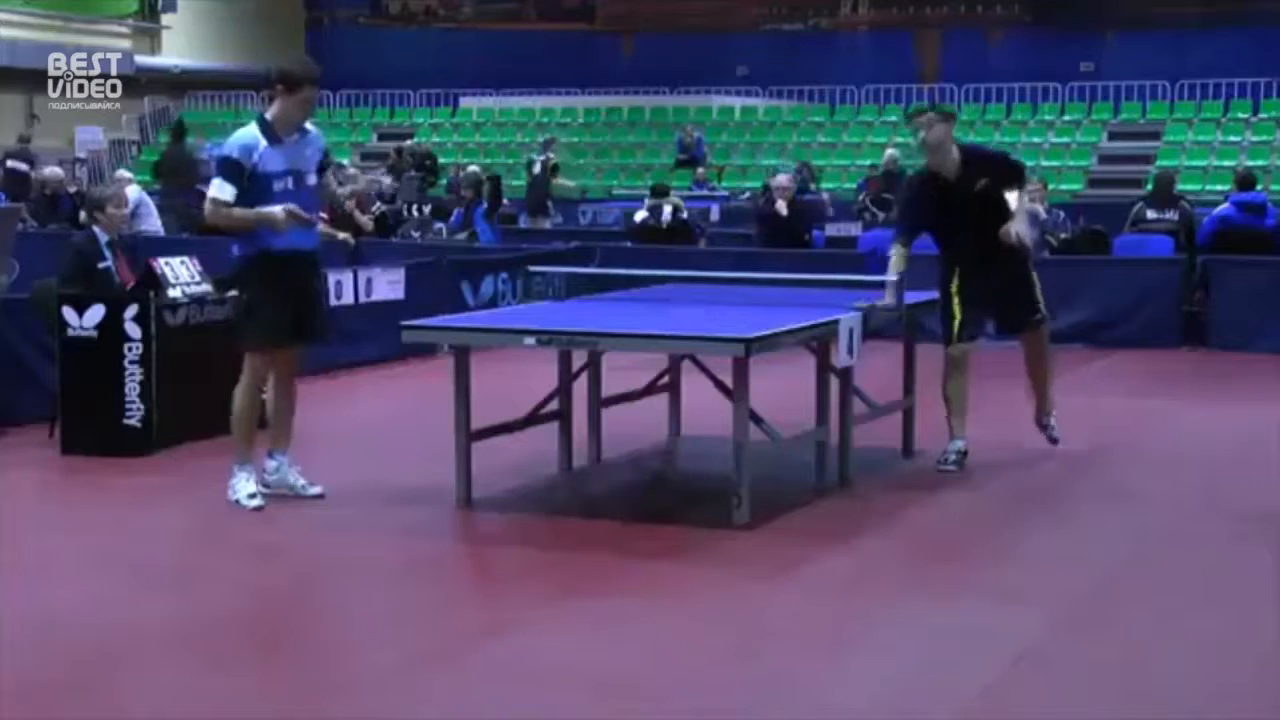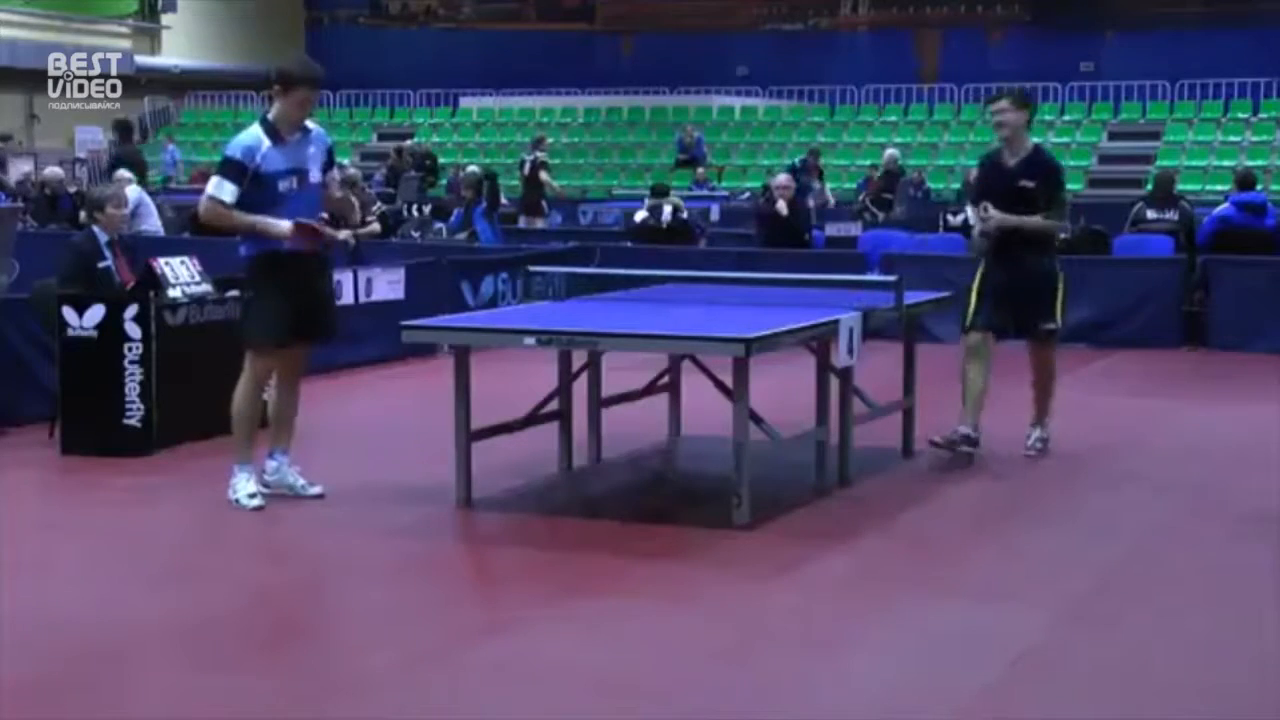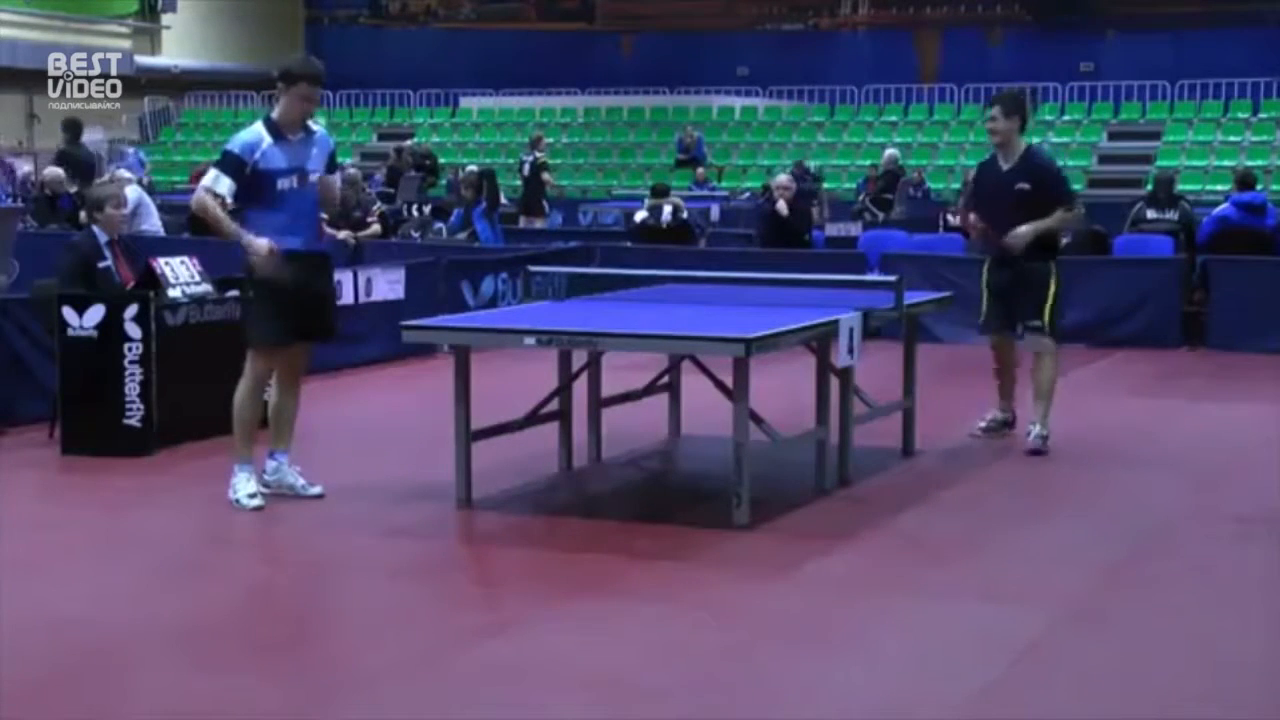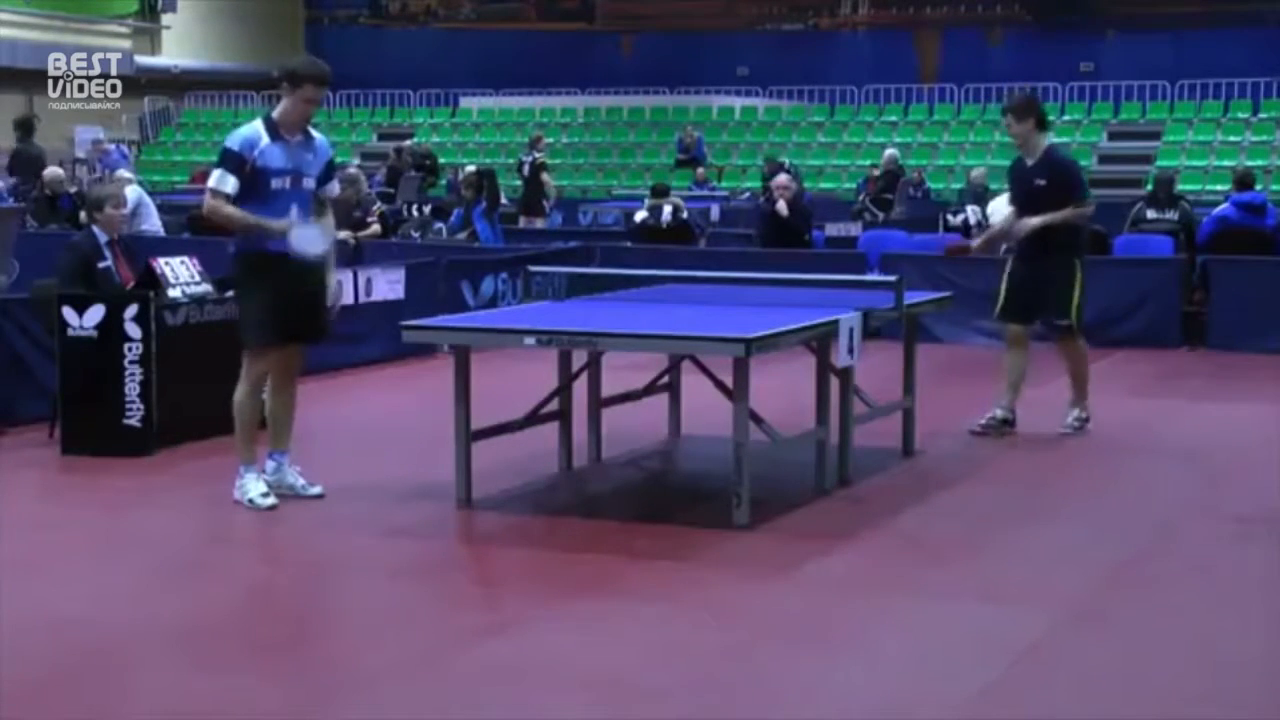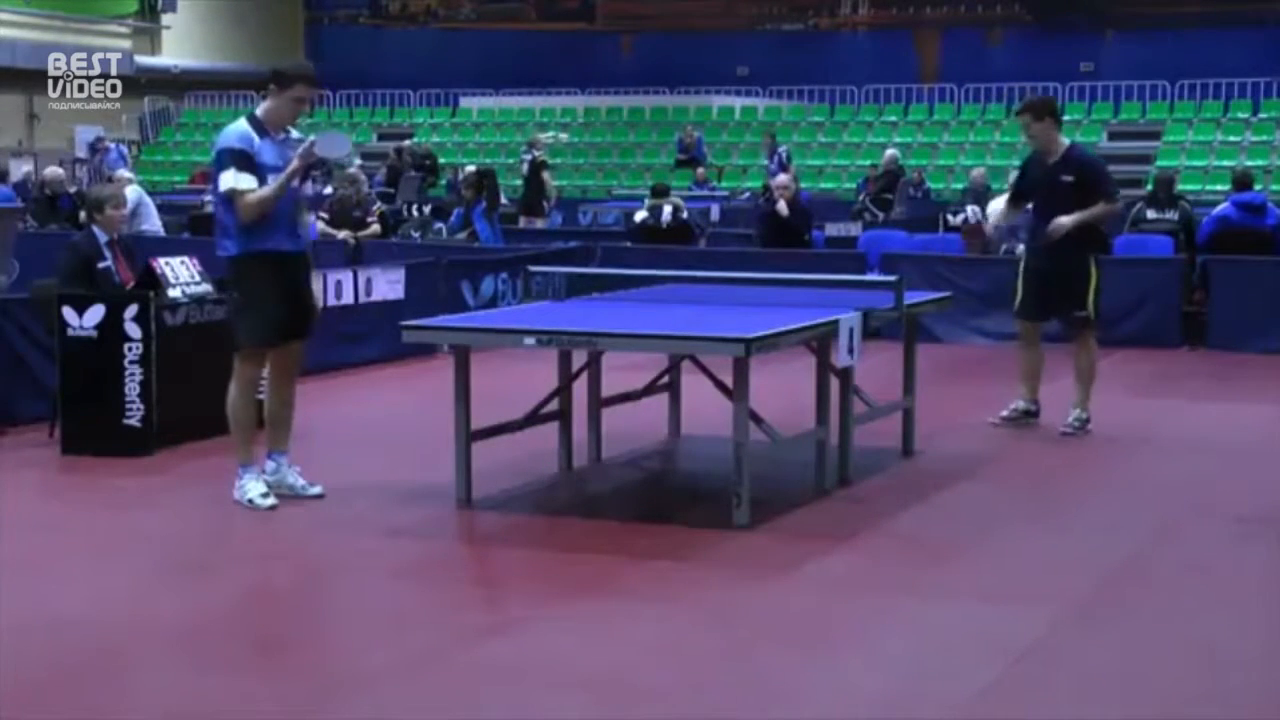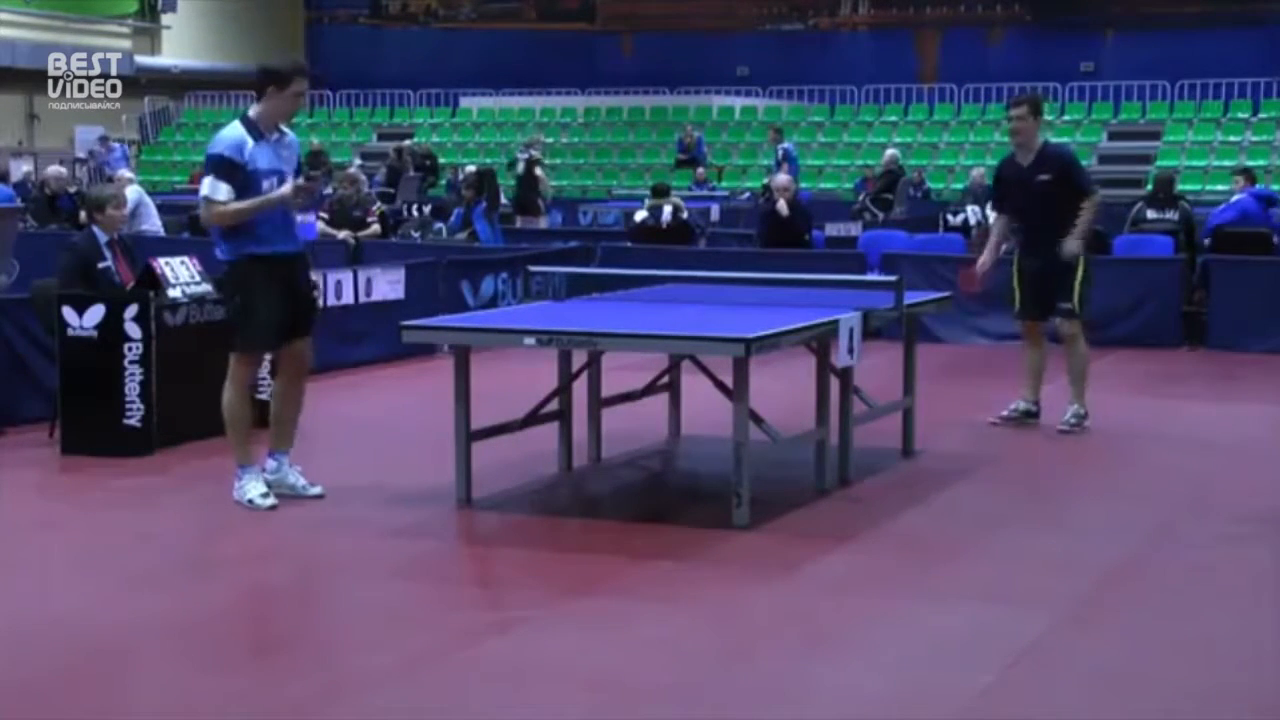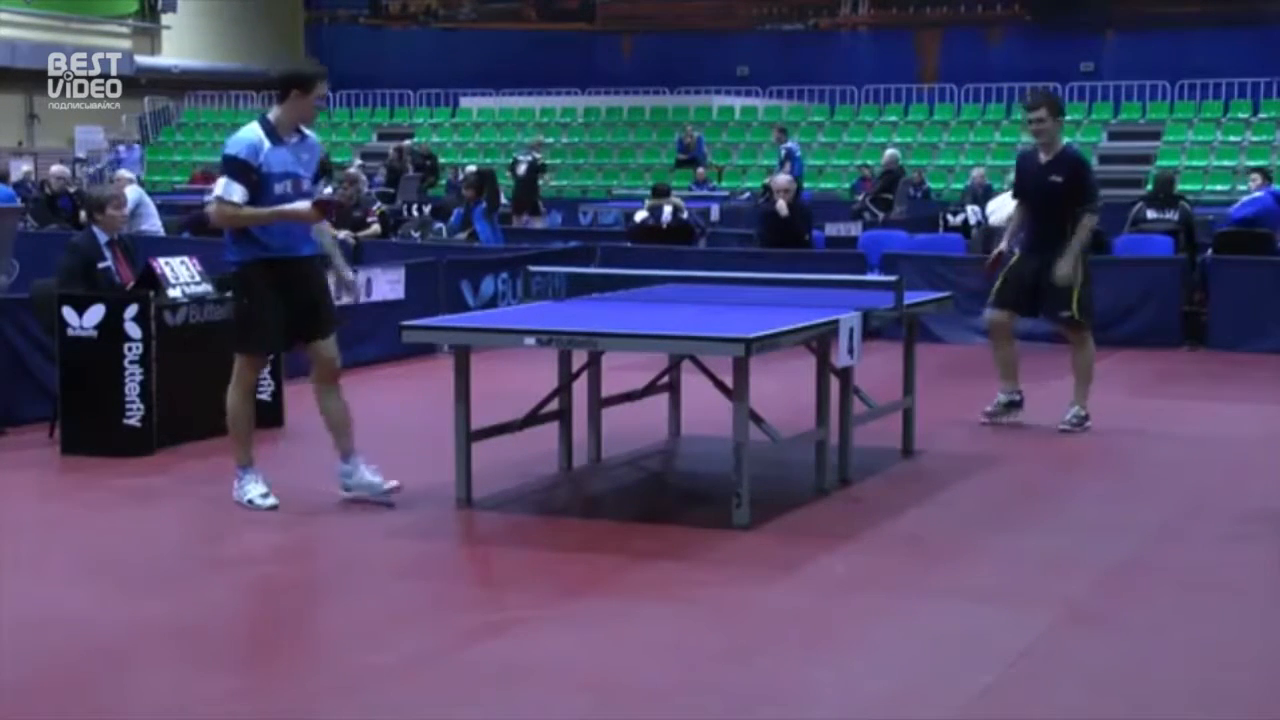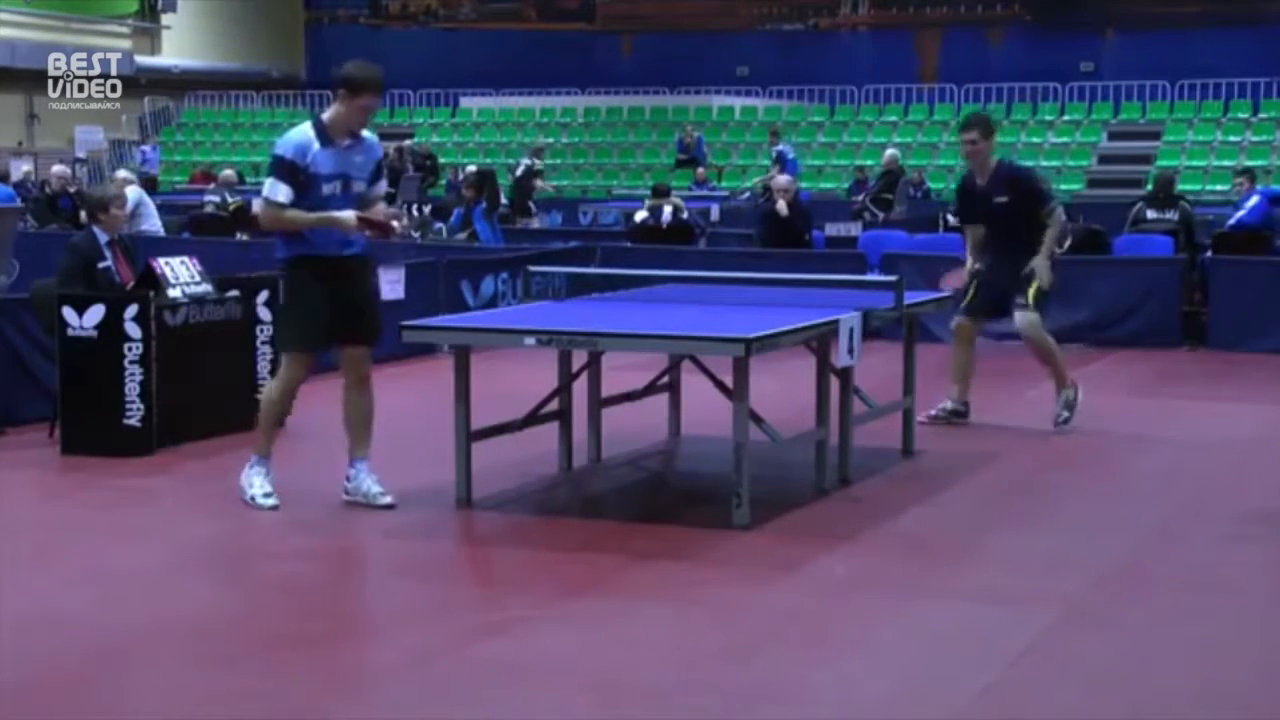
dt=0.5s
person 1, frame 1
left shoulder: (314, 139)
right shoulder: (243, 145)
right elbow: (214, 211)
right wrist: (266, 214)
left hip: (305, 263)
right hip: (264, 266)
left knee: (288, 368)
right knee: (257, 369)
left ankle: (278, 465)
right ankle: (242, 473)
person 1, frame 2
left shoulder: (319, 138)
right shoulder: (247, 146)
right elbow: (209, 209)
right wrist: (269, 226)
left hip: (311, 264)
right hip: (269, 267)
left knee: (293, 369)
right knee: (259, 368)
left ankle: (278, 465)
right ankle: (242, 472)
person 1, frame 3
left shoulder: (321, 141)
right shoulder: (249, 143)
right elbow: (202, 200)
left wrist: (328, 191)
right wrist: (247, 239)
left hip: (312, 264)
right hip: (271, 268)
left knee: (293, 369)
right knee: (260, 368)
left ankle: (278, 465)
right ankle: (242, 471)
person 1, frame 4
left shoulder: (320, 147)
right shoulder: (246, 141)
right elbow: (213, 205)
left wrist: (328, 270)
right wrist: (272, 228)
left hip: (302, 269)
right hip: (261, 267)
left knee: (289, 370)
right knee: (257, 369)
left ankle: (279, 466)
right ankle: (248, 473)
person 1, frame 5
left shoulder: (294, 141)
right shoulder: (237, 139)
right elbow: (248, 209)
left wrist: (308, 270)
right wrist: (291, 172)
left hip: (291, 263)
right hip: (252, 265)
left knee: (287, 367)
right knee: (250, 368)
left ankle: (278, 465)
right ankle: (246, 473)
person 1, frame 6
left shoulder: (290, 141)
right shoulder: (230, 144)
right elbow: (212, 216)
right wrist: (274, 198)
left hip: (290, 263)
right hip: (250, 268)
left knee: (297, 366)
right knee: (244, 371)
left ankle: (279, 464)
right ankle: (245, 474)
person 1, frame 7
left shoulder: (311, 145)
right shoulder: (246, 145)
right elbow: (220, 213)
left wrist: (337, 260)
right wrist: (285, 212)
left hip: (304, 266)
right hip: (259, 271)
left knee: (328, 368)
right knee: (248, 375)
left ankle: (352, 469)
right ankle: (245, 475)
person 1, frame 8
left shoulder: (370, 147)
right shoulder: (296, 145)
right elbow: (269, 216)
left wrist: (384, 219)
right wrist: (331, 219)
left hip: (354, 266)
right hip: (307, 268)
left knee: (359, 372)
right knee: (293, 372)
left ankle: (358, 473)
right ankle: (257, 467)
person 2, frame 1
left shoulder: (988, 160)
right shoulder: (919, 188)
left elbow: (1023, 184)
right elbow: (901, 242)
left wrist: (1019, 217)
right wrist: (892, 288)
left hip: (1009, 261)
right hip: (963, 272)
left knee: (1036, 337)
right knee: (957, 354)
left ankle: (1044, 412)
right ankle: (957, 441)
person 2, frame 2
left shoulder: (1046, 165)
right shoulder: (988, 164)
left elbow: (1056, 223)
left wrist: (1007, 221)
right wrist: (981, 227)
left hip: (1037, 268)
right hip: (996, 266)
left knee: (1042, 350)
right knee: (975, 343)
left ankle: (1039, 427)
right ankle: (968, 429)
person 2, frame 3
left shoulder: (1041, 166)
right shoulder: (985, 170)
left elbow: (1072, 213)
right elbow: (977, 218)
left wrist: (1033, 229)
right wrist: (972, 223)
left hip: (1037, 266)
right hip: (999, 266)
left knee: (1041, 345)
right knee: (1000, 342)
left ankle: (1039, 428)
right ankle: (1004, 413)
person 2, frame 4
left shoulder: (1062, 164)
right shoulder: (1017, 167)
left elbow: (1085, 210)
left wrist: (1040, 222)
right wrist: (985, 237)
left hip: (1060, 263)
right hip: (1024, 261)
left knee: (1068, 337)
right knee: (1015, 335)
left ankle: (1080, 408)
right ankle: (1005, 412)
person 2, frame 5
left shoulder: (1084, 161)
right shoulder: (1030, 165)
left elbow: (1112, 204)
right elbow: (1015, 206)
left wrist: (1075, 219)
right wrist: (992, 225)
left hip: (1076, 259)
right hip: (1037, 258)
left knee: (1082, 333)
right knee: (1027, 330)
left ankle: (1081, 411)
right ankle: (1028, 403)
person 2, frame 6
left shoulder: (1061, 157)
right shoulder: (1006, 168)
left elbow: (1091, 200)
right elbow: (1003, 216)
left wrist: (1077, 237)
right wrist: (989, 253)
left hip: (1065, 257)
right hip: (1028, 257)
left knee: (1069, 329)
right knee: (1030, 329)
left ankle: (1078, 407)
right ankle: (1029, 403)
person 2, frame 7
left shoulder: (1076, 163)
right shoulder: (1025, 160)
left elbow: (1090, 215)
left wrist: (1070, 258)
right wrist: (1006, 241)
left hip: (1063, 262)
right hip: (1027, 254)
left knee: (1076, 332)
right knee: (997, 320)
left ankle: (1080, 407)
right ankle: (1010, 394)
person 2, frame 8
left shoulder: (1018, 176)
right shoulder: (966, 185)
left elbow: (1056, 216)
left wrist: (1043, 256)
right wrist: (970, 261)
left hip: (1028, 266)
right hip: (994, 265)
left knee: (1027, 325)
right knee: (962, 327)
left ankle: (1065, 386)
right ankle: (958, 404)
